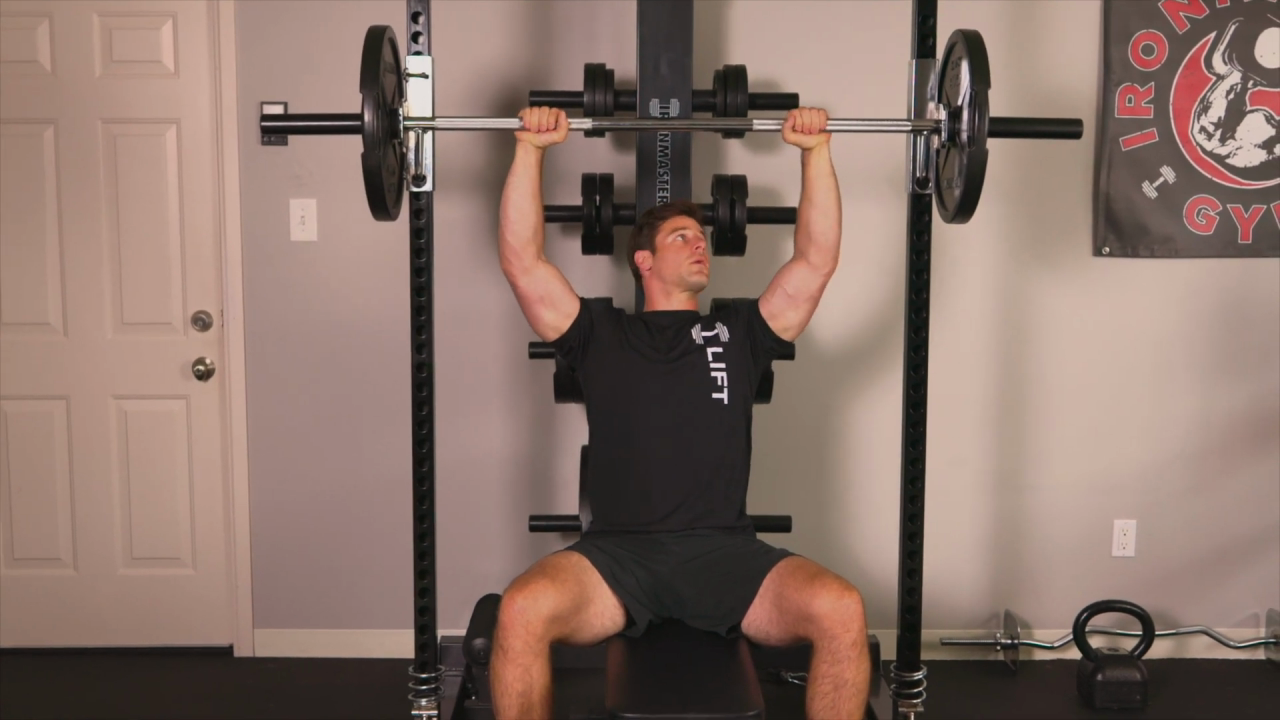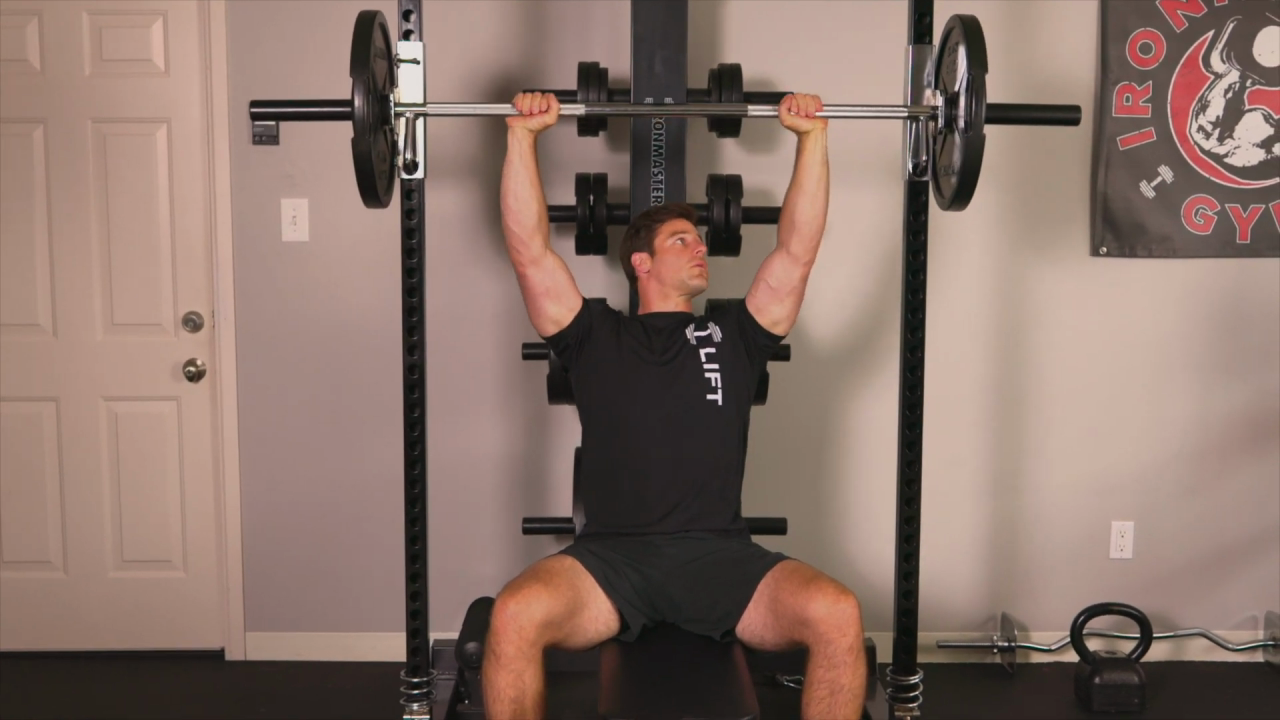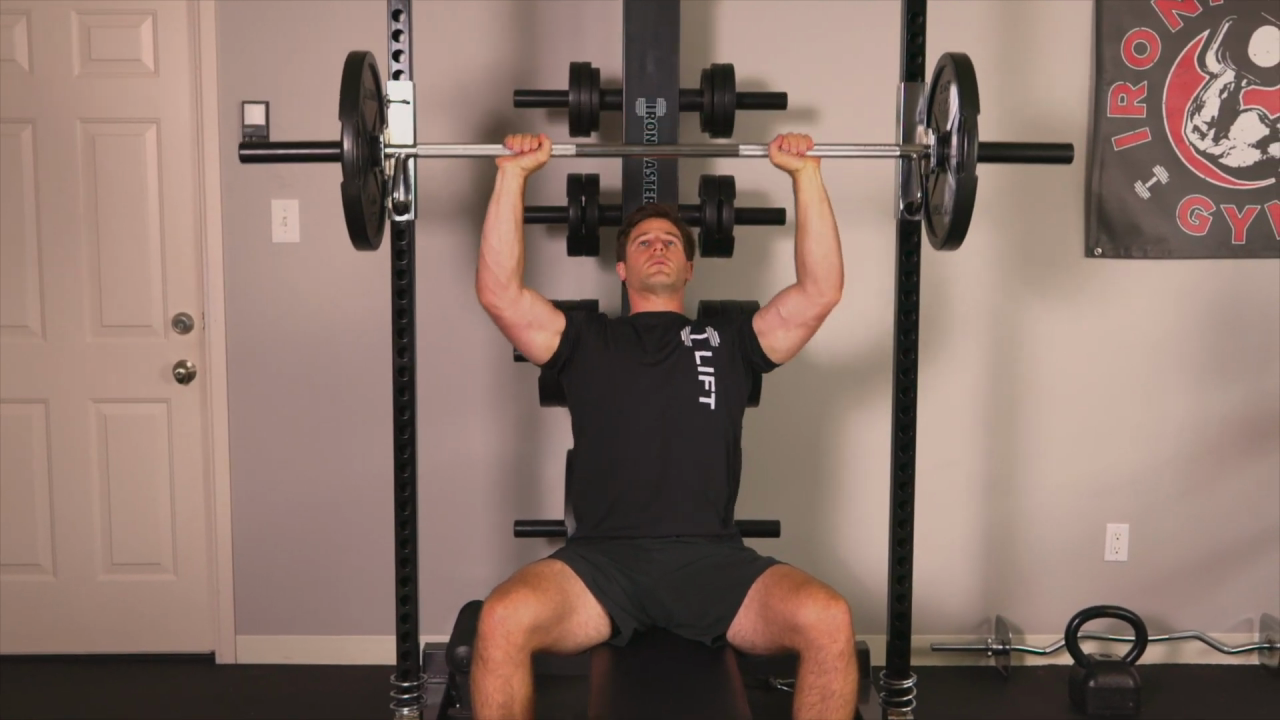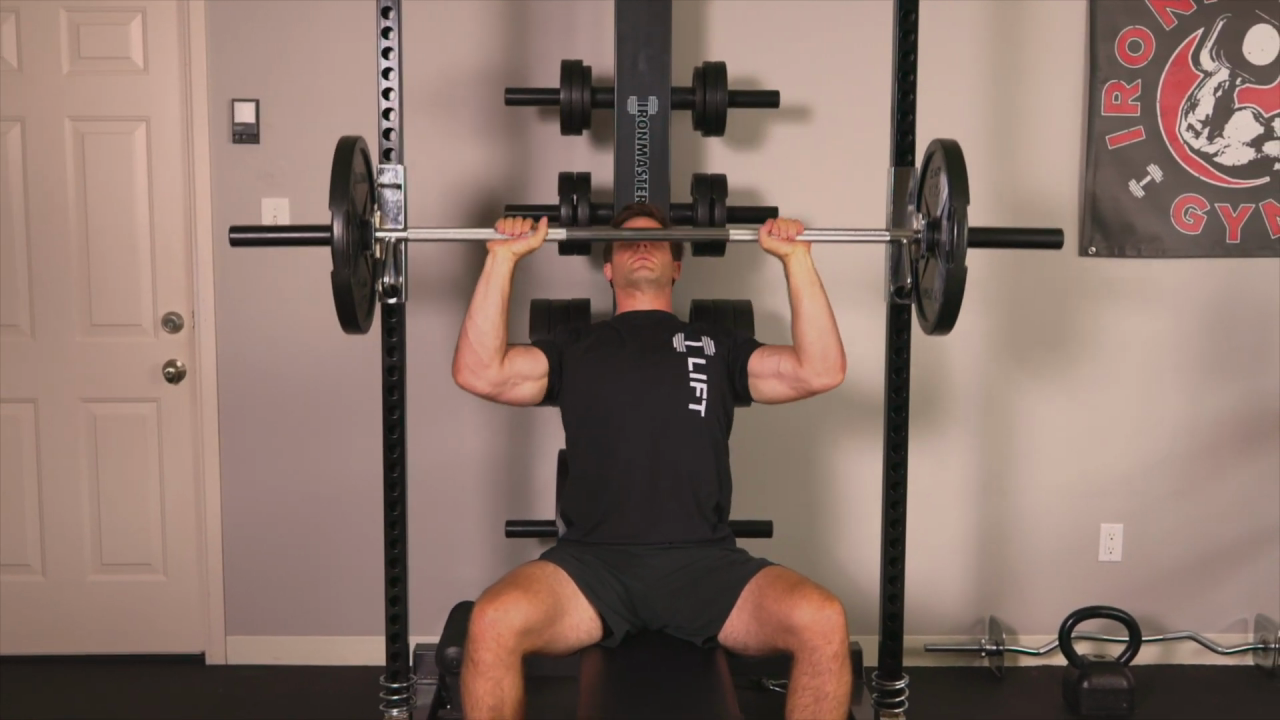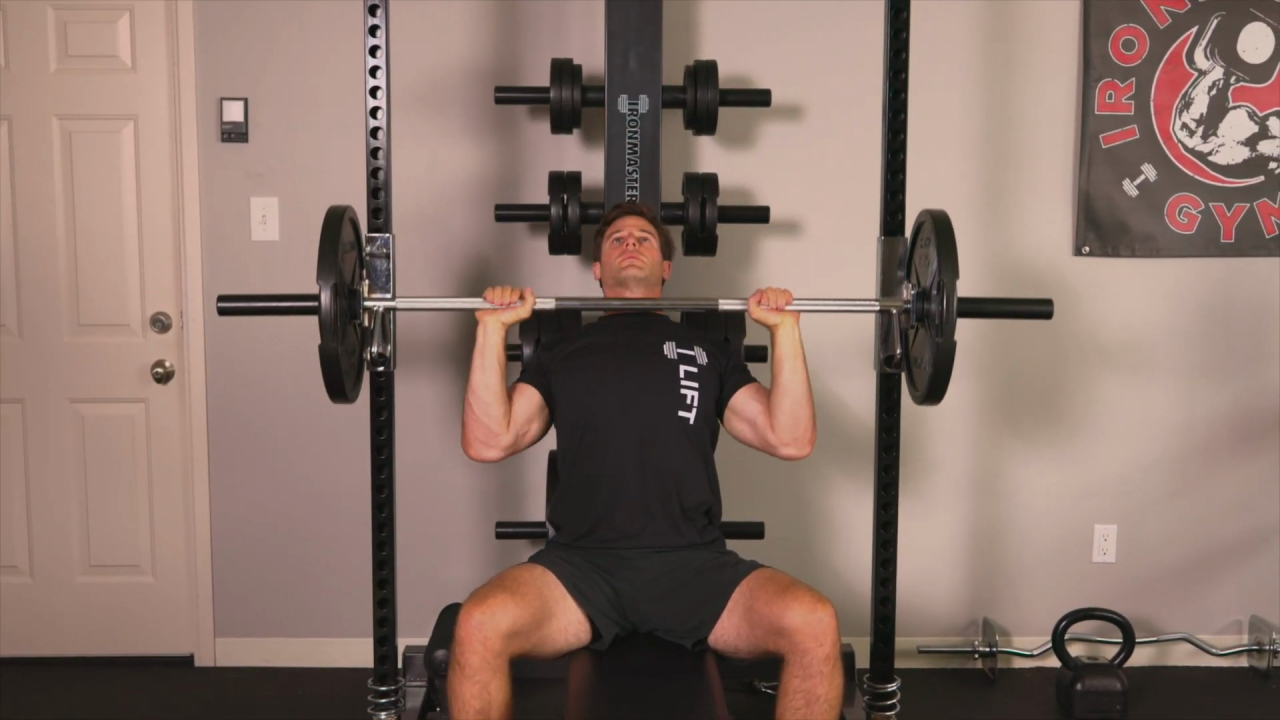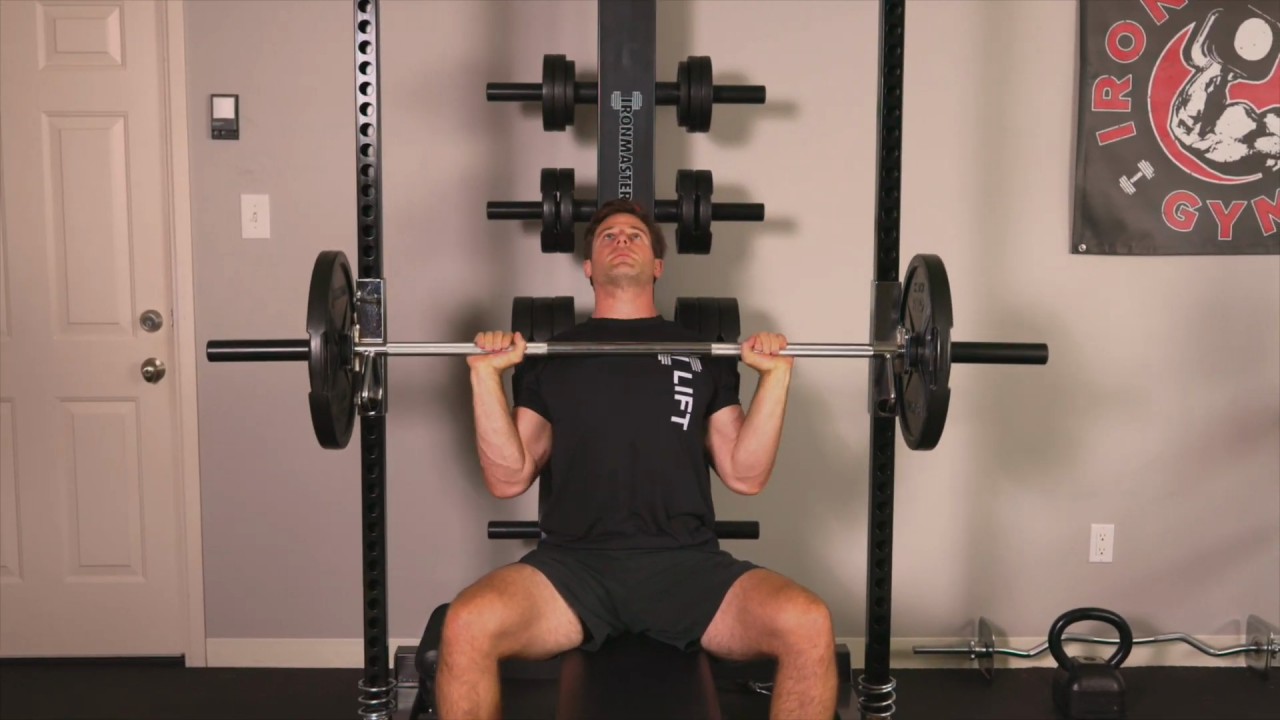
dt=0.5s
person 1, frame 1
left shoulder: (738, 332)
right shoulder: (600, 333)
left elbow: (817, 259)
right elbow: (521, 259)
left wrist: (815, 151)
right wrist: (529, 148)
left hip: (724, 549)
right hip: (617, 550)
left knee: (841, 612)
right knee: (521, 612)
person 1, frame 2
left shoulder: (733, 335)
right shoulder: (594, 336)
left elbow: (797, 250)
right elbow: (529, 250)
left wrist: (812, 137)
right wrist: (522, 135)
left hip: (719, 554)
right hip: (611, 555)
left knee: (837, 616)
right knee: (513, 617)
person 1, frame 3
left shoulder: (727, 343)
right shoulder: (588, 342)
left elbow: (820, 290)
right elbow: (499, 291)
left wrist: (806, 174)
right wrist: (512, 174)
left hip: (711, 558)
right hip: (602, 558)
left knee: (829, 621)
right knee: (502, 620)
person 1, frame 4
left shoulder: (717, 345)
right shoulder: (574, 346)
left elbow: (821, 372)
right elbow: (477, 373)
left wrist: (796, 260)
right wrist: (502, 259)
left hip: (703, 560)
right hip: (593, 559)
left knee: (823, 623)
right knee: (492, 624)
person 1, frame 5
left shoulder: (707, 351)
right shoulder: (561, 352)
left elbow: (791, 439)
right elbow: (485, 442)
left wrist: (785, 329)
right wrist: (492, 328)
left hip: (693, 562)
right hip: (582, 560)
left knee: (815, 625)
right knee: (479, 627)
person 1, frame 6
left shoulder: (702, 353)
right shoulder: (551, 354)
left elbow: (745, 476)
right elbow: (507, 479)
left wrist: (775, 375)
right wrist: (485, 374)
left hip: (686, 563)
right hip: (575, 562)
left knee: (808, 627)
right knee: (467, 627)
